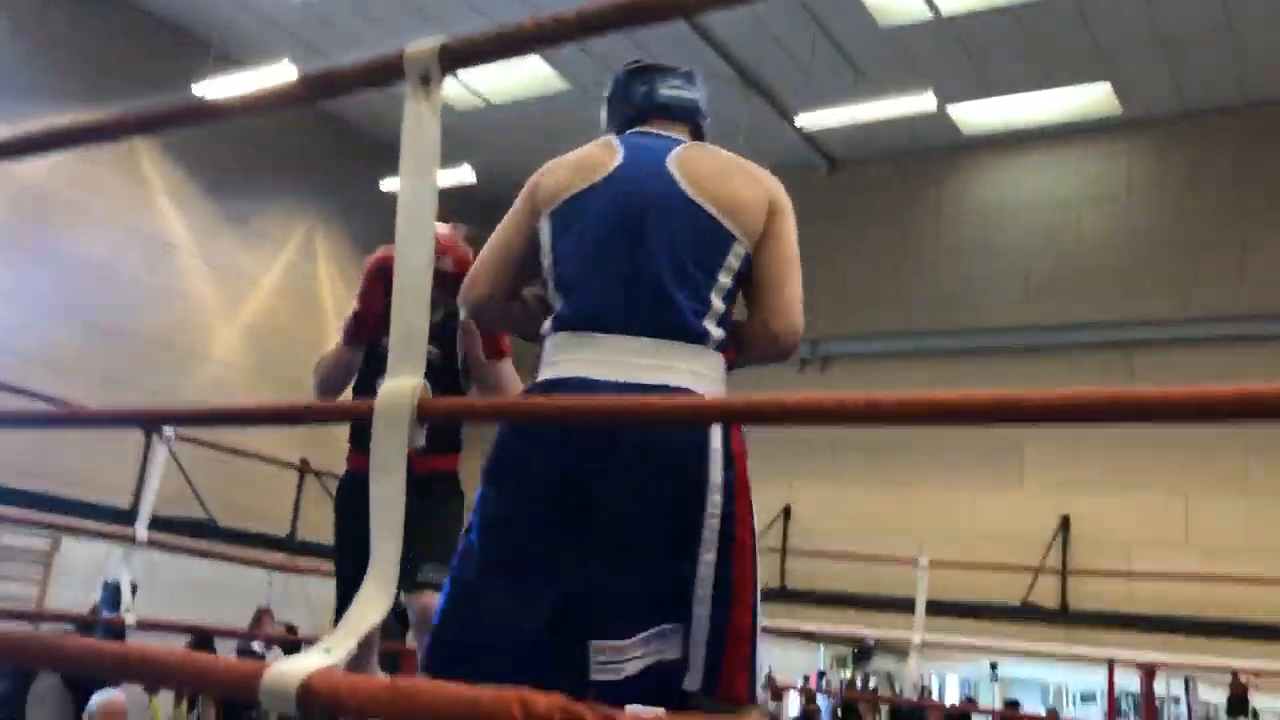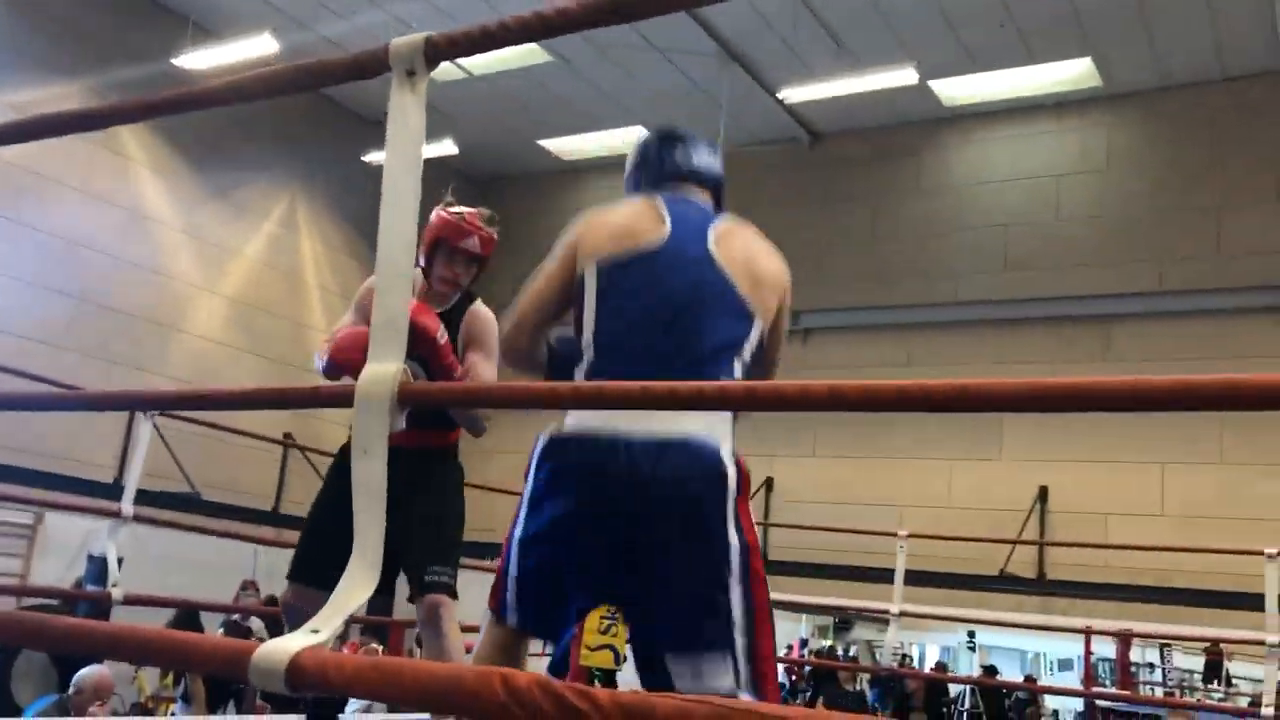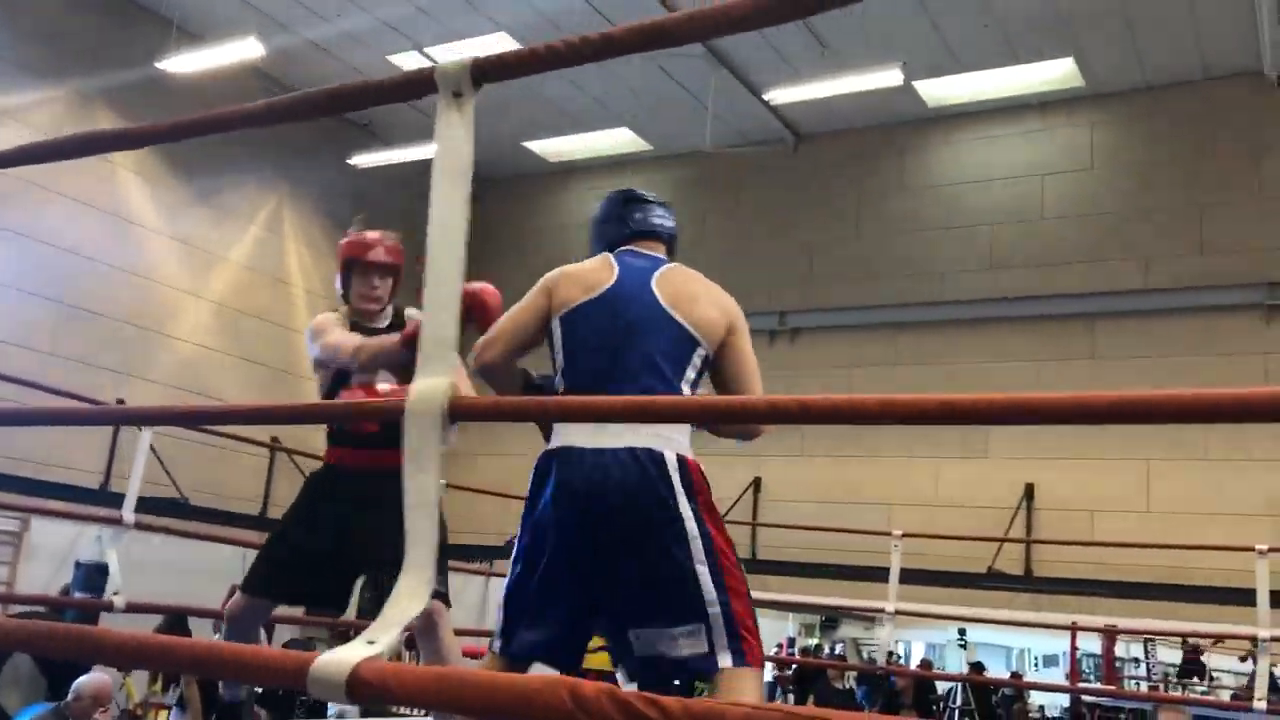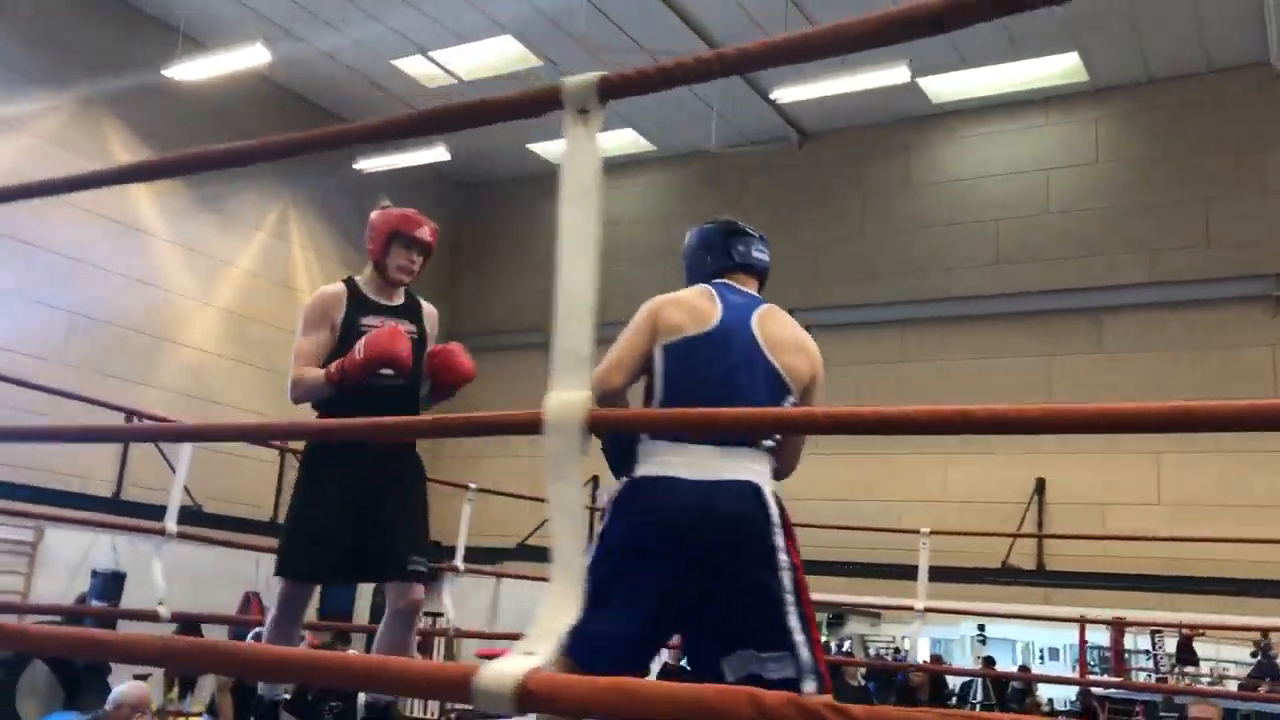
dt=0.3s
person 1, frame 1
left shoulder: (556, 175)
right shoulder: (756, 188)
left elbow: (481, 297)
right elbow: (780, 331)
left hip: (557, 417)
right hip: (682, 430)
left knee: (473, 657)
right knee: (709, 682)
person 1, frame 2
left shoulder: (597, 227)
right shoulder: (766, 263)
left elbow: (516, 340)
right elbow: (758, 388)
left hip: (585, 458)
right hip: (694, 472)
left knee: (510, 617)
right knee: (730, 690)
person 1, frame 3
left shoulder: (566, 279)
right shoulder: (716, 301)
left elbow: (488, 358)
right elbow: (750, 420)
left hip: (570, 472)
right hip: (656, 476)
left knee: (509, 651)
right knee: (732, 661)
person 1, frame 4
left shoulder: (666, 308)
right shoulder: (801, 345)
left elbow: (606, 384)
left wrist: (625, 441)
left hip: (656, 500)
right hip: (746, 509)
left knee: (577, 656)
right knee: (802, 687)
person 2, frame 1
left shoulder: (467, 332)
right shoulder: (374, 311)
right elbow: (325, 388)
left wrist: (496, 339)
right wrist: (363, 316)
left hip: (431, 489)
right hip: (364, 486)
left knee: (428, 608)
person 2, frame 2
left shoulder: (477, 320)
right shoulder: (379, 292)
left elbow: (477, 422)
right elbow: (323, 364)
left wrist: (441, 363)
right wrist: (336, 359)
left hip: (429, 469)
left knee: (435, 604)
right knee: (299, 599)
person 2, frame 3
left shoulder: (418, 324)
right shoulder: (326, 328)
left elbow: (464, 398)
right elbow: (352, 355)
left wrist: (394, 401)
left hip: (400, 484)
right hip: (339, 481)
left knee: (431, 612)
right knee: (245, 609)
person 2, frame 4
left shoulder: (425, 315)
right shoulder: (331, 300)
right elbow: (299, 389)
left wrist: (443, 385)
right wrist: (351, 368)
left hip: (397, 464)
right hip: (335, 457)
left knee: (408, 599)
right knee: (293, 593)
